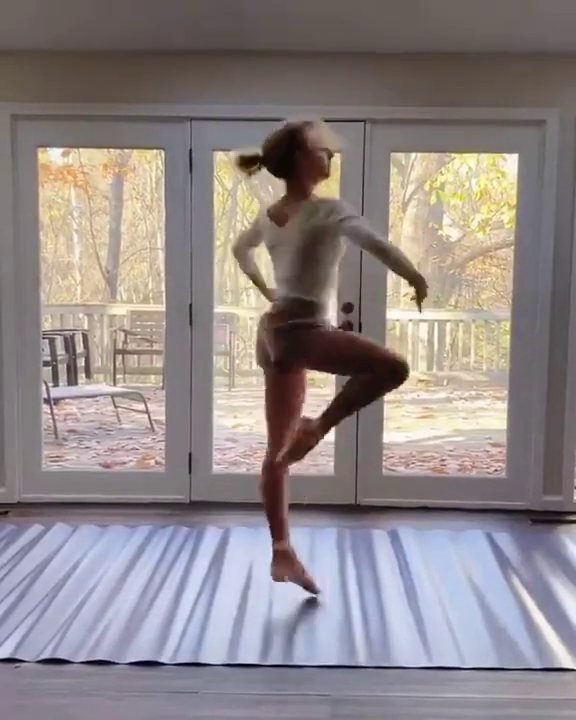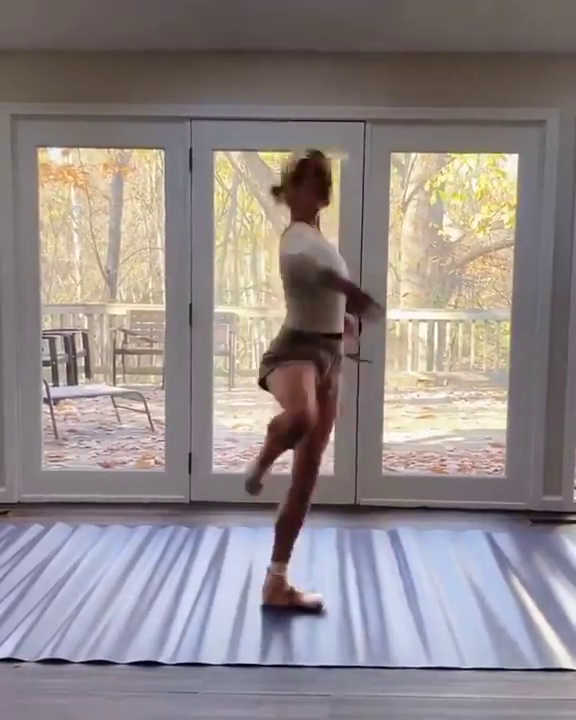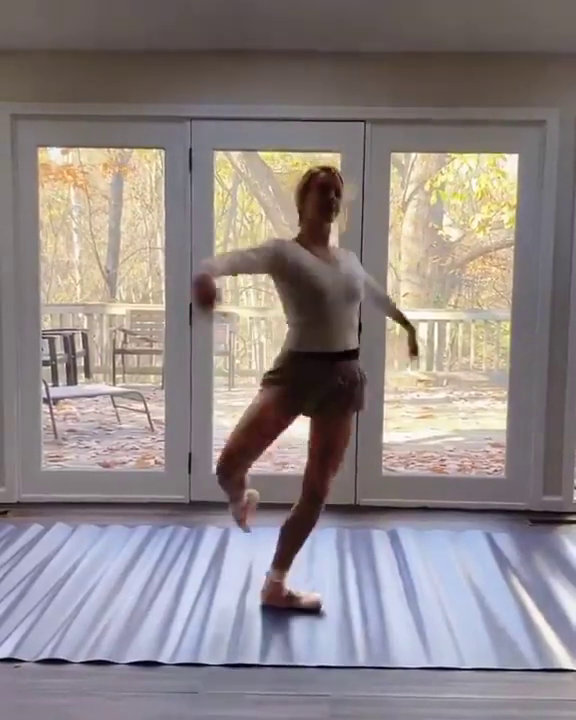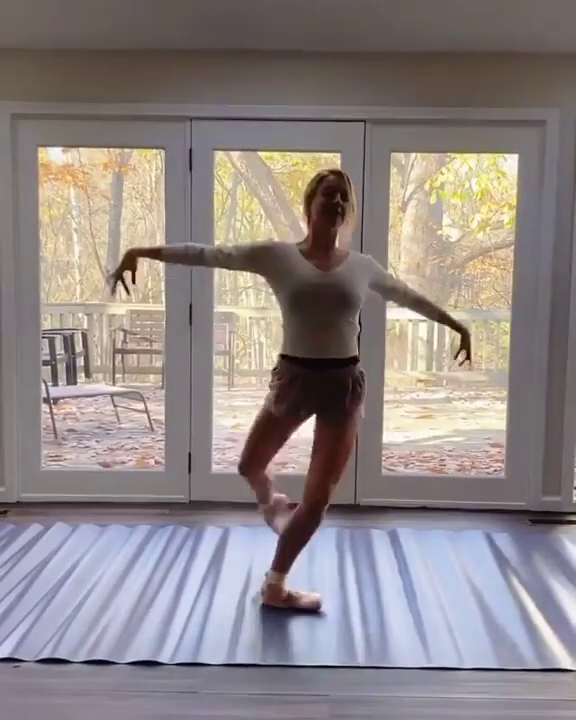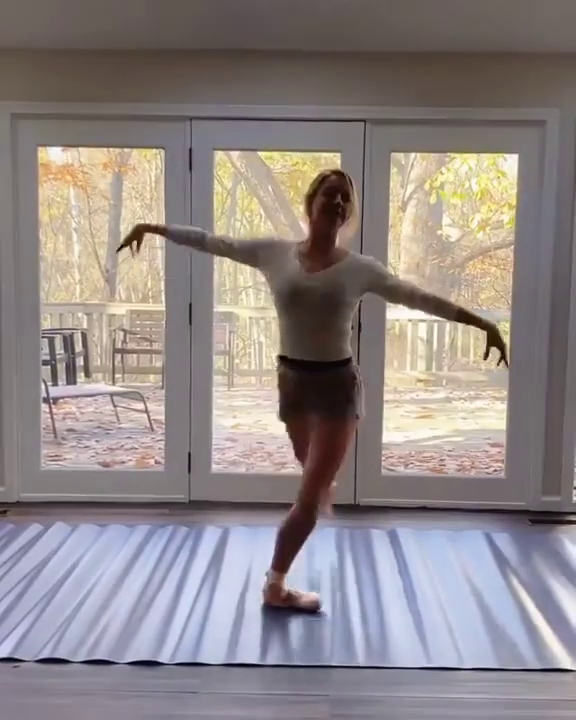
dt=0.1s
person 1, frame 1
left shoulder: (269, 215)
right shoulder: (328, 209)
left elbow: (239, 247)
right elbow: (377, 244)
right wrist: (416, 279)
left hip: (279, 330)
right hip: (301, 330)
left knee: (276, 453)
left ankle: (282, 552)
right ankle: (316, 429)
person 1, frame 2
left shoulder: (318, 238)
right shoulder: (298, 235)
right elbow: (311, 262)
left wrist: (339, 309)
right wrist: (349, 288)
left hip: (325, 356)
right hip: (296, 352)
left knee: (305, 479)
right knee: (303, 419)
left ankle: (277, 580)
right ankle: (264, 460)
person 1, frame 3
left shoulder: (349, 259)
right shoulder: (281, 252)
left elbow: (375, 291)
right elbow: (223, 260)
left wrist: (405, 321)
right wrist: (205, 278)
left hip: (344, 378)
right hip: (297, 373)
left knee: (315, 494)
right knee: (229, 464)
left ankle: (275, 584)
right ankle: (241, 495)
person 1, frame 4
left shoulder: (362, 266)
right shoulder: (276, 255)
left elbow: (408, 295)
right elbow: (205, 253)
left wrist: (455, 324)
right wrist: (142, 251)
left hip: (342, 383)
right hip: (292, 376)
left knee: (318, 498)
right knee: (250, 466)
left ankle: (273, 583)
right ankle: (273, 501)
person 1, frame 5
left shoulder: (361, 268)
right shoulder: (275, 252)
left elbow: (420, 297)
right elbow: (210, 240)
left wrist: (484, 324)
right wrist: (154, 228)
left hip: (339, 383)
right hip: (294, 376)
left knee: (310, 496)
right knee: (309, 459)
left ankle: (276, 584)
